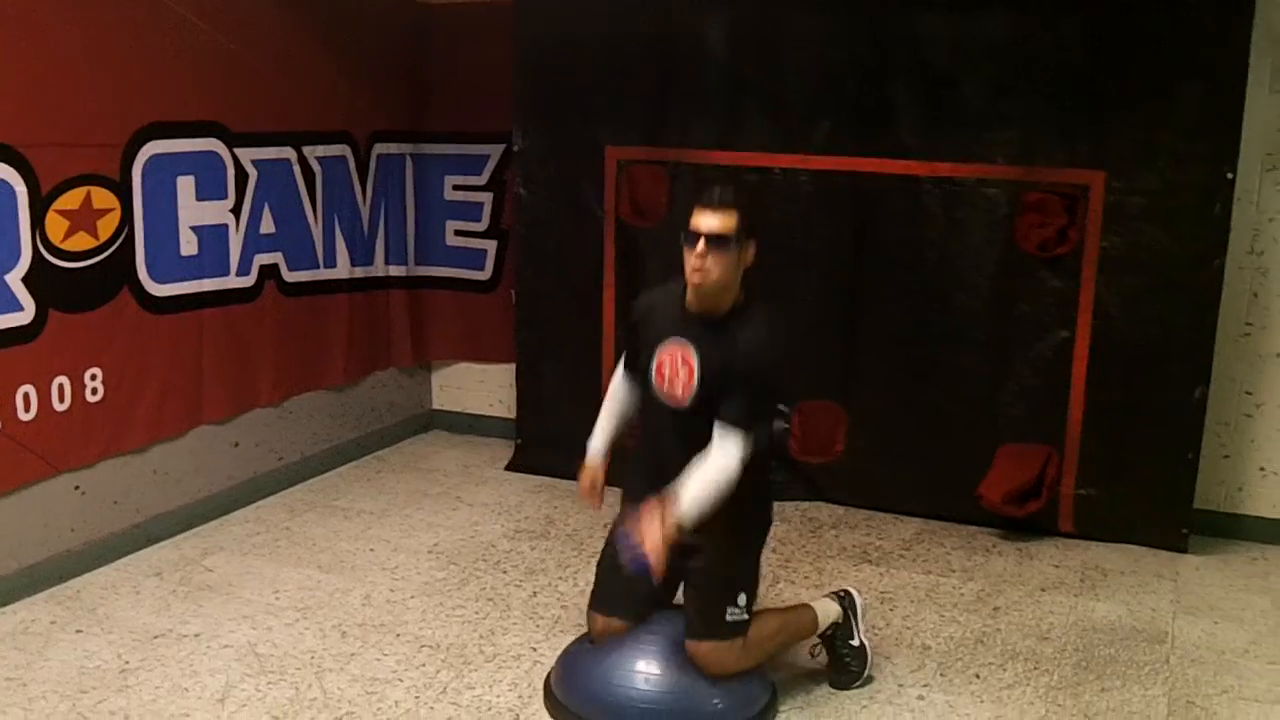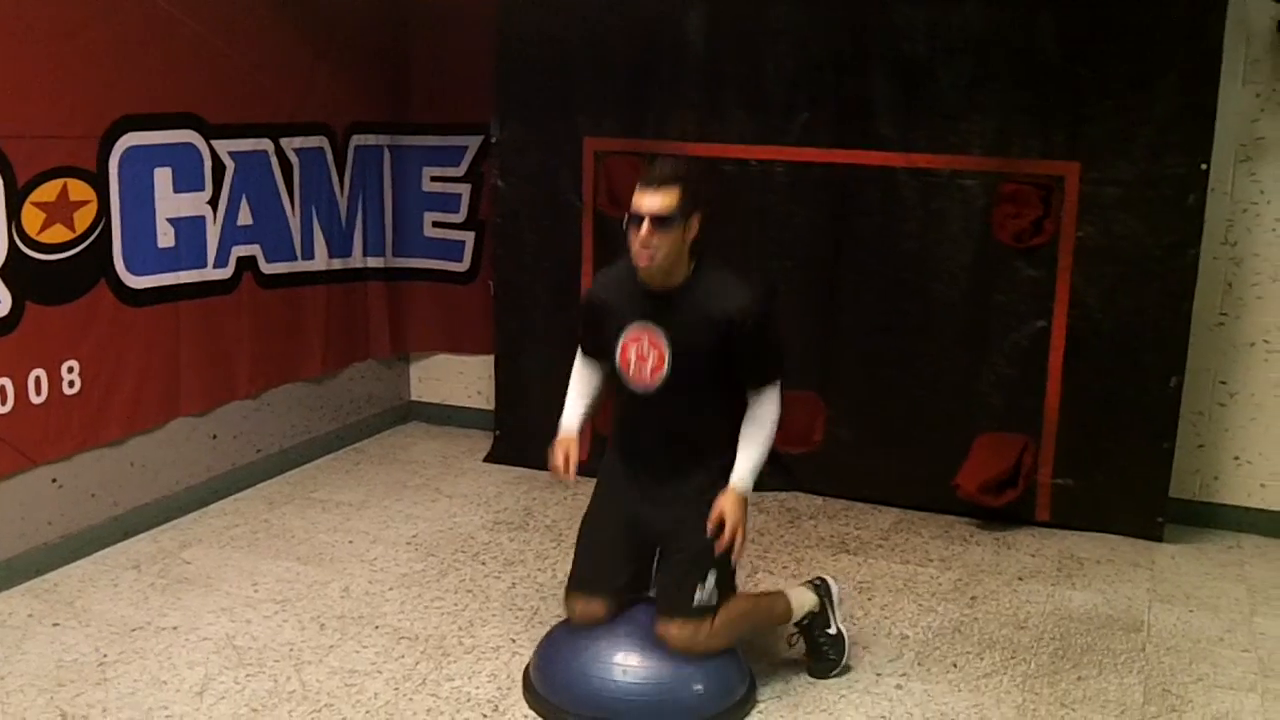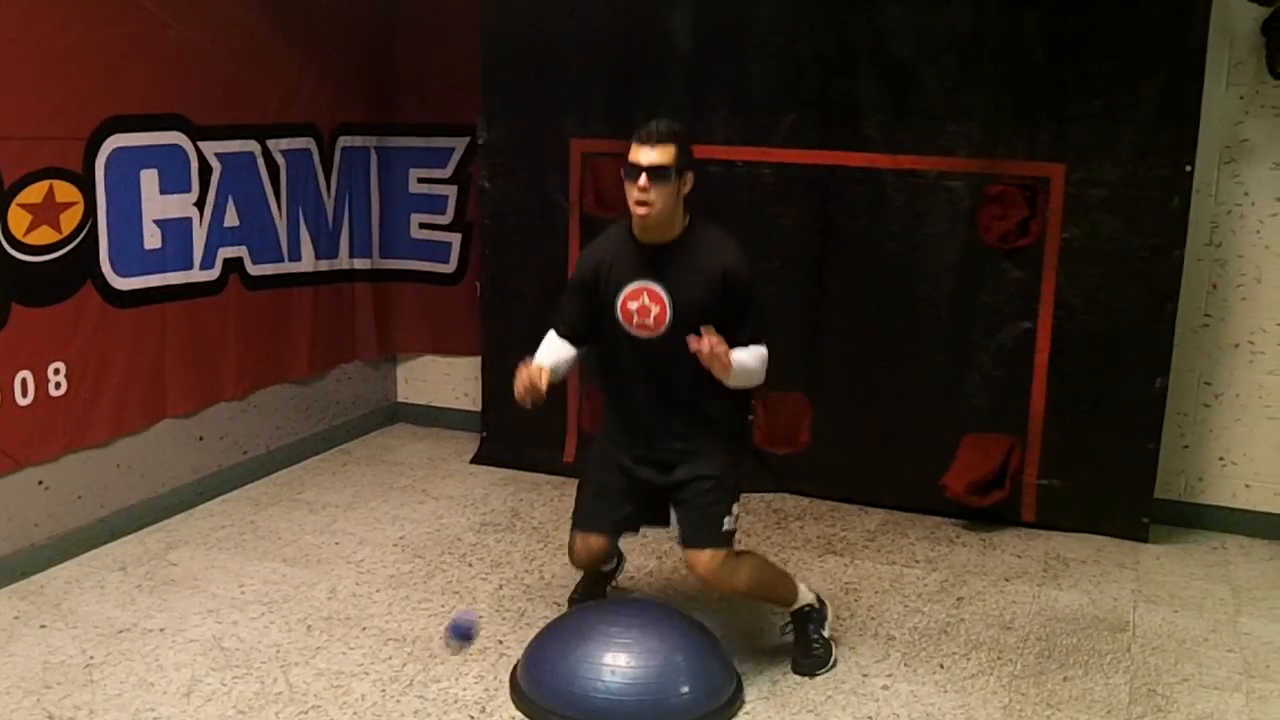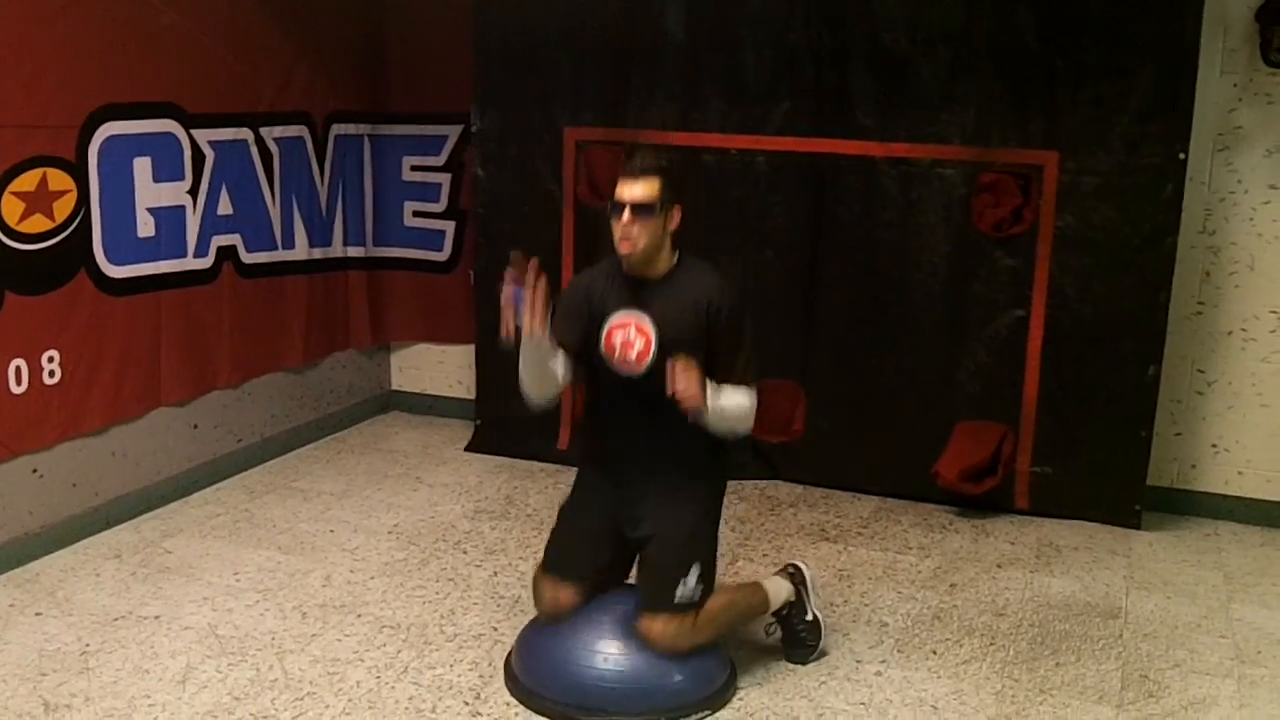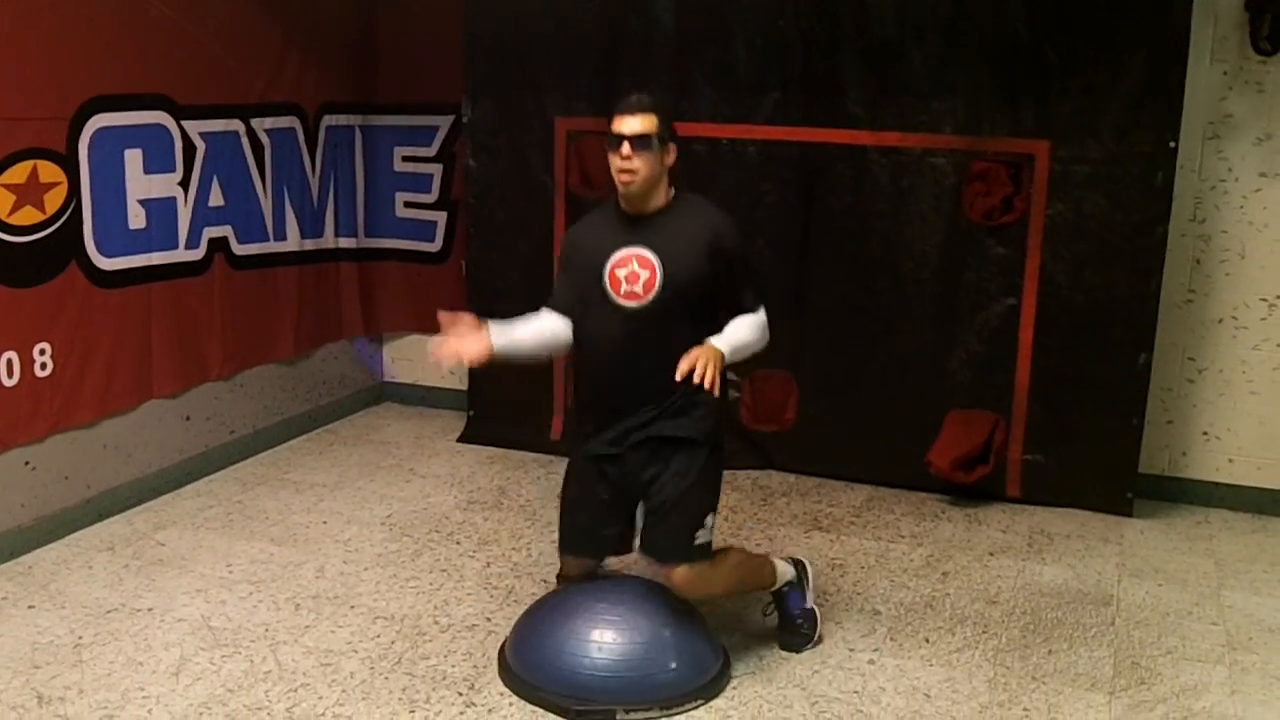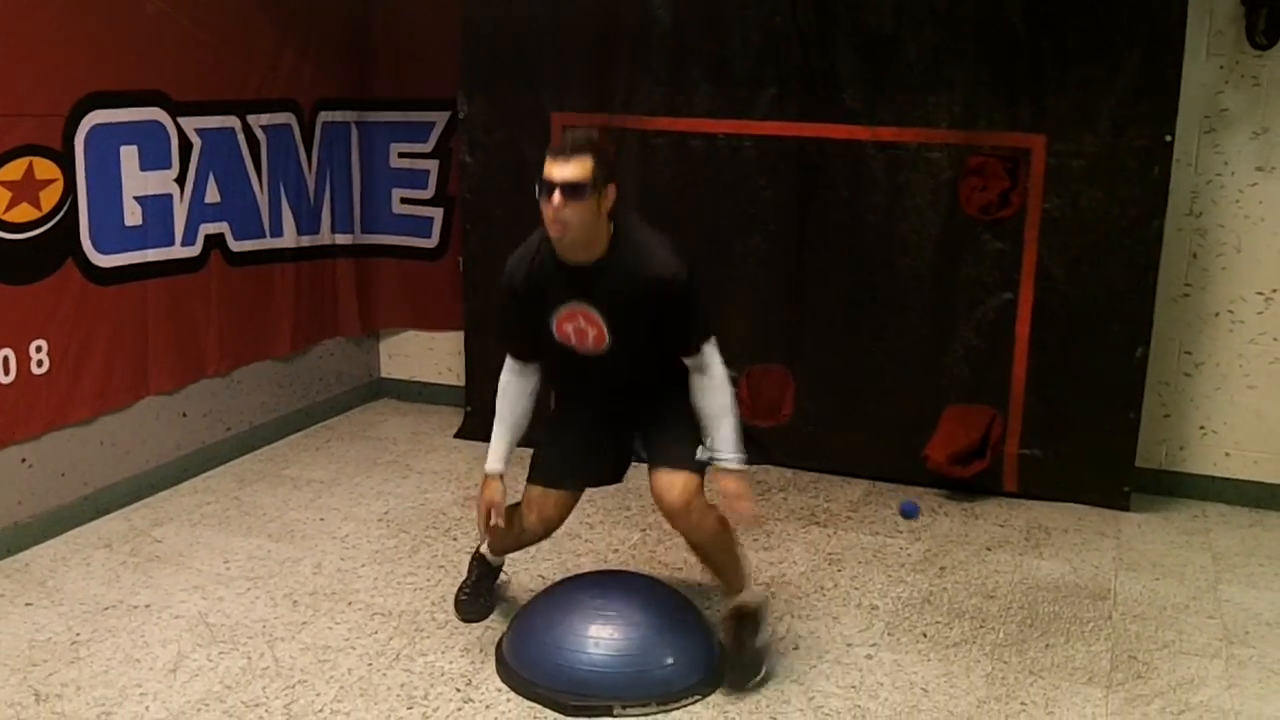
dt=0.5s
person 1, frame 1
left shoulder: (752, 344)
right shoulder: (651, 309)
left elbow: (728, 452)
left wrist: (674, 515)
right wrist: (596, 451)
left hip: (724, 513)
right hip: (649, 495)
left knee: (714, 655)
right knee: (604, 629)
left ankle: (833, 614)
right ankle: (649, 590)
person 1, frame 2
left shoulder: (730, 308)
right shoulder: (605, 293)
left elbow: (765, 395)
left wrist: (738, 486)
right wrist: (568, 426)
left hip: (700, 487)
right hip: (627, 478)
left knee: (686, 637)
right knee: (584, 614)
left ankle: (809, 603)
right ankle: (636, 577)
person 1, frame 3
left shoulder: (719, 259)
right shoulder: (601, 257)
left elbow: (756, 361)
right elbow: (567, 338)
left wrist: (729, 362)
right wrist: (541, 365)
left hip: (703, 437)
right hip: (626, 431)
left knee: (710, 565)
right knee: (586, 550)
left ankle: (806, 604)
right ankle: (606, 568)
person 1, frame 4
left shoulder: (708, 297)
right shoulder: (589, 290)
left elbow: (742, 408)
right elbow: (543, 391)
left wrist: (704, 400)
right wrist: (534, 341)
left hip: (679, 487)
right hip: (603, 480)
left knee: (667, 633)
right knee: (552, 605)
left ankle: (784, 591)
right ankle: (604, 572)
person 1, frame 5
left shoulder: (708, 229)
right shoulder: (586, 235)
left elbow: (754, 323)
right elbow: (558, 325)
left wrist: (717, 347)
right wrist: (493, 339)
left hip: (679, 431)
right hip: (601, 432)
left knee: (689, 578)
right knee: (576, 567)
left ankle: (785, 577)
right ankle: (601, 558)
person 1, frame 6
left shoulder: (653, 266)
right shoulder: (526, 270)
left elbow: (702, 363)
right elbow: (522, 367)
left wrist: (728, 461)
right wrist: (494, 466)
left hip: (664, 398)
right hip: (585, 398)
left knee: (679, 499)
right knee: (536, 519)
left ankle: (746, 606)
right ankle: (488, 557)
